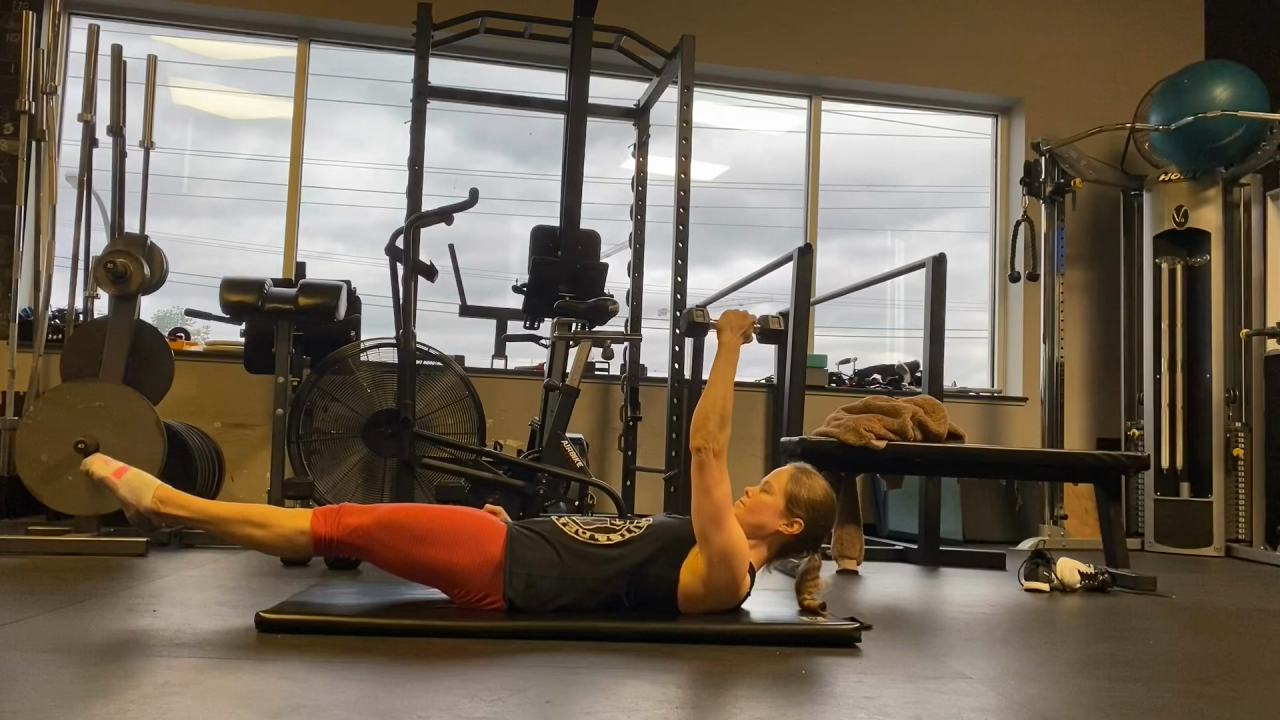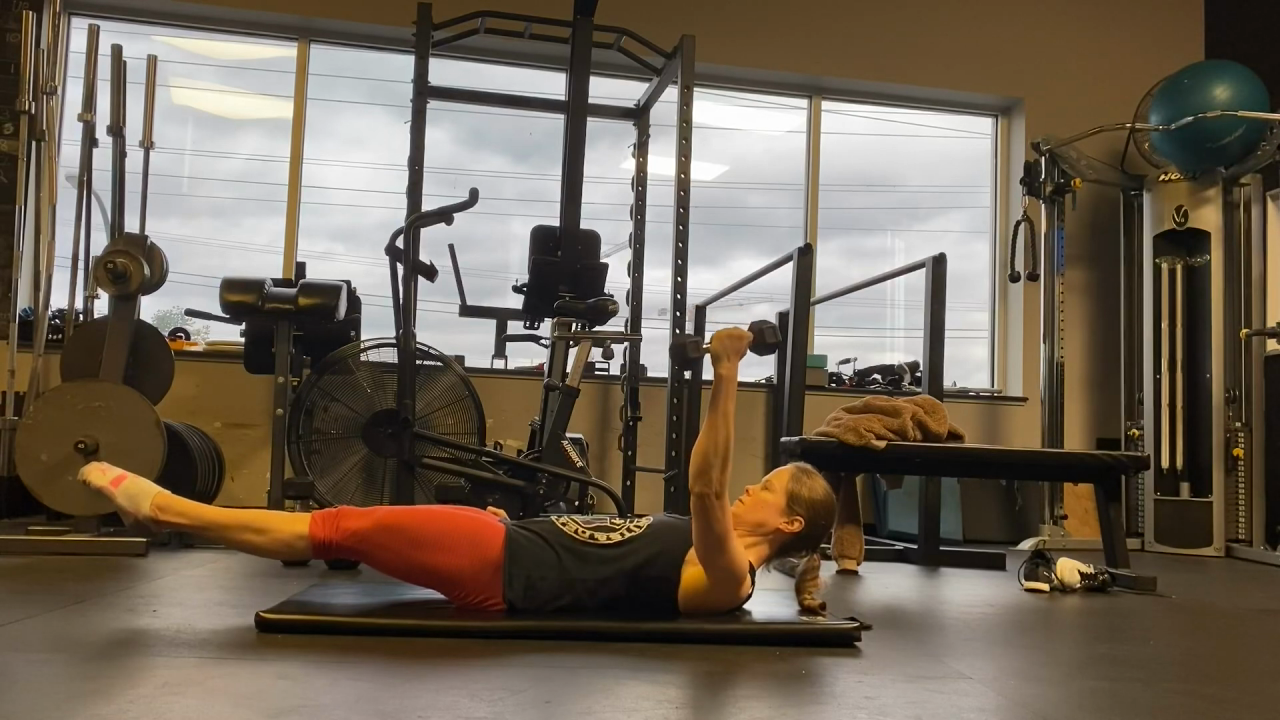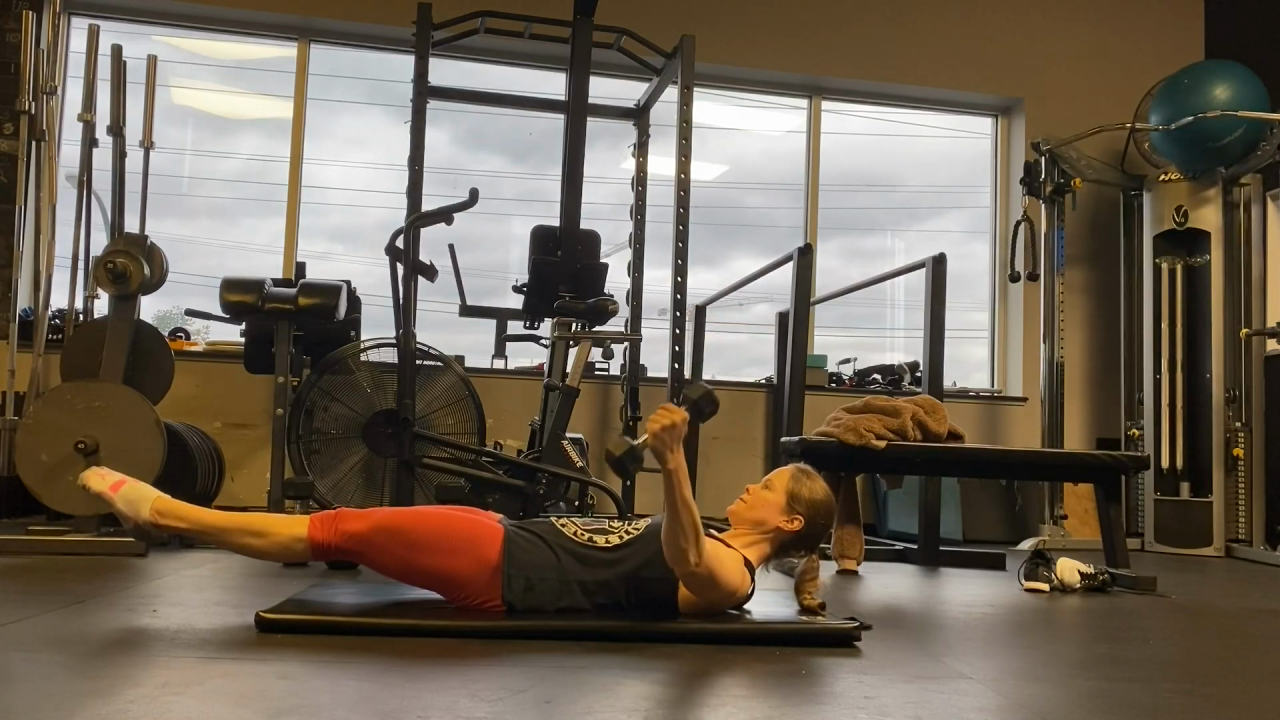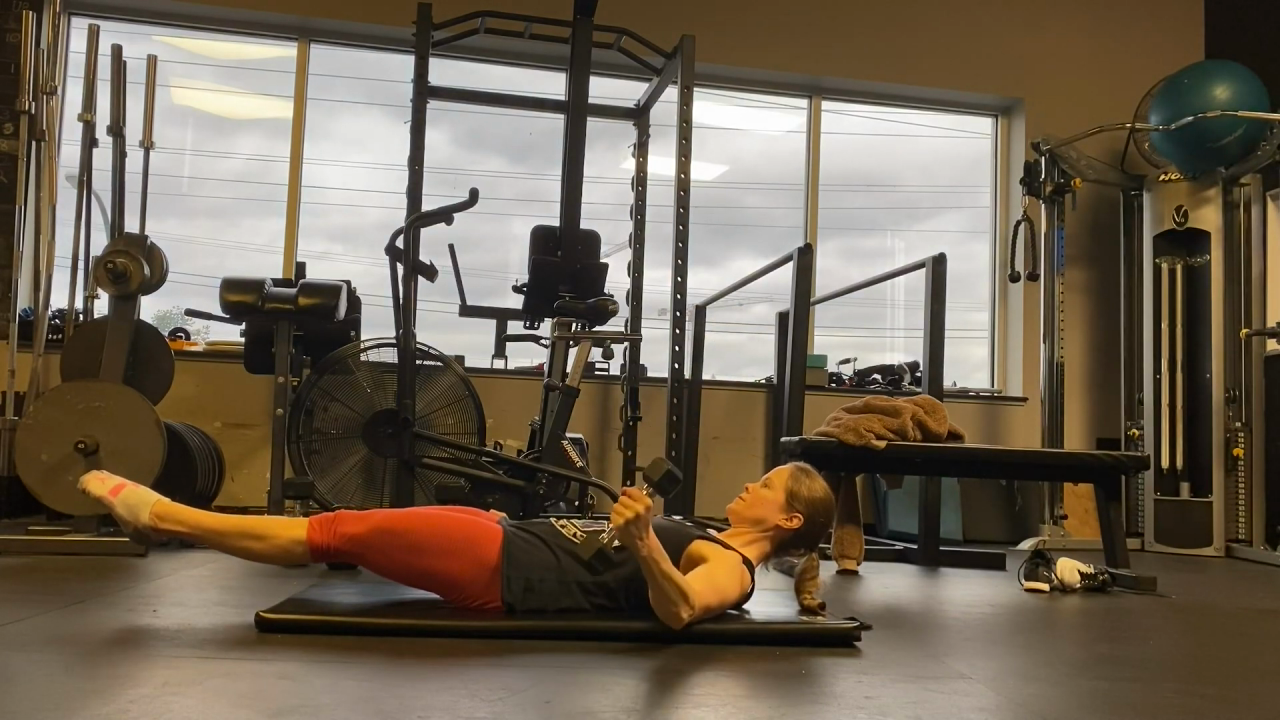
dt=0.7s
person 1, frame 1
left shoulder: (726, 571)
right shoulder: (706, 553)
left elbow: (707, 452)
left wrist: (728, 348)
right wrist: (517, 521)
left hip: (503, 572)
right hip: (512, 545)
left knee: (339, 525)
right knee: (342, 526)
left ankle: (167, 501)
right ankle: (167, 502)
person 1, frame 2
left shoulder: (726, 577)
right shoulder: (704, 553)
left elbow: (707, 487)
left wrist: (726, 377)
left hip: (502, 573)
right hip: (514, 544)
left knee: (338, 528)
right knee: (341, 527)
left ankle: (164, 508)
right ankle: (167, 510)
person 1, frame 3
left shoulder: (729, 576)
right shoulder: (723, 546)
left elbow: (685, 560)
left wrist: (671, 462)
left hip: (503, 571)
right hip: (510, 544)
left knee: (340, 529)
right knee: (343, 527)
left ankle: (164, 511)
right ankle: (164, 510)
person 1, frame 4
left shoulder: (732, 570)
right shoulder: (711, 544)
left elbow: (677, 609)
left wrist: (640, 541)
left hip: (503, 572)
right hip: (512, 539)
left knee: (338, 532)
right knee: (340, 533)
left ankle: (162, 515)
right ankle: (164, 515)
